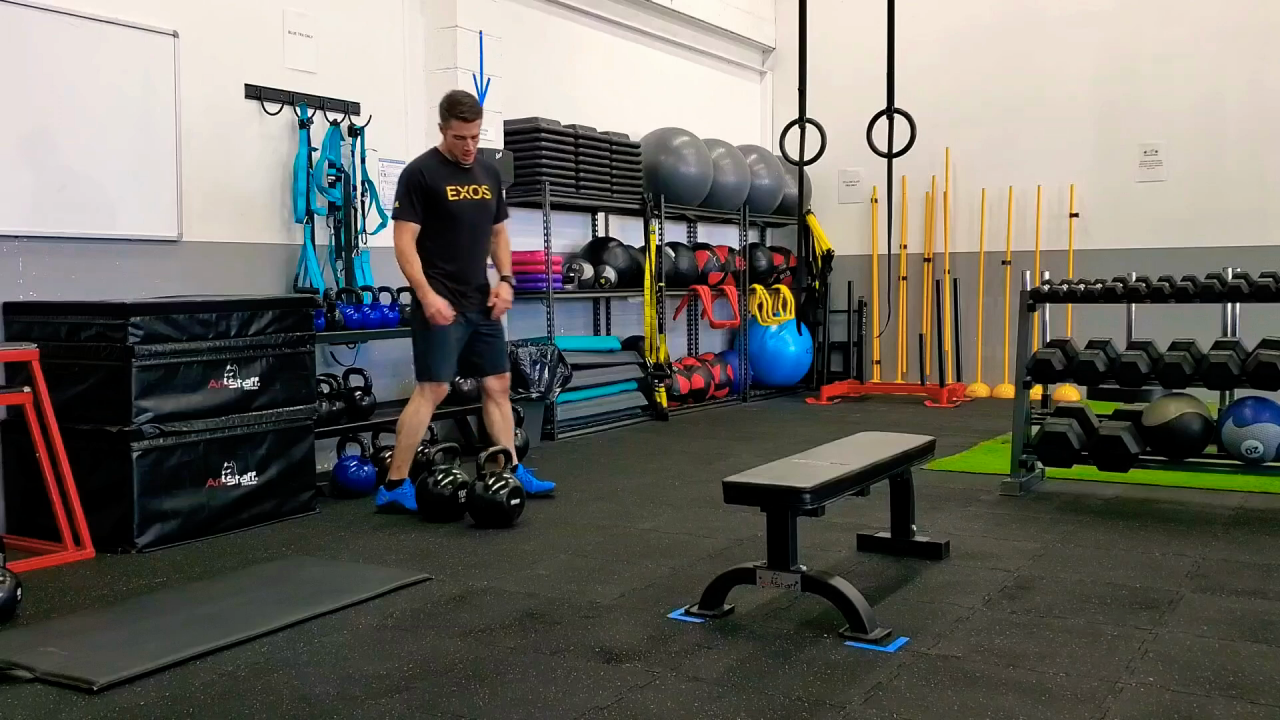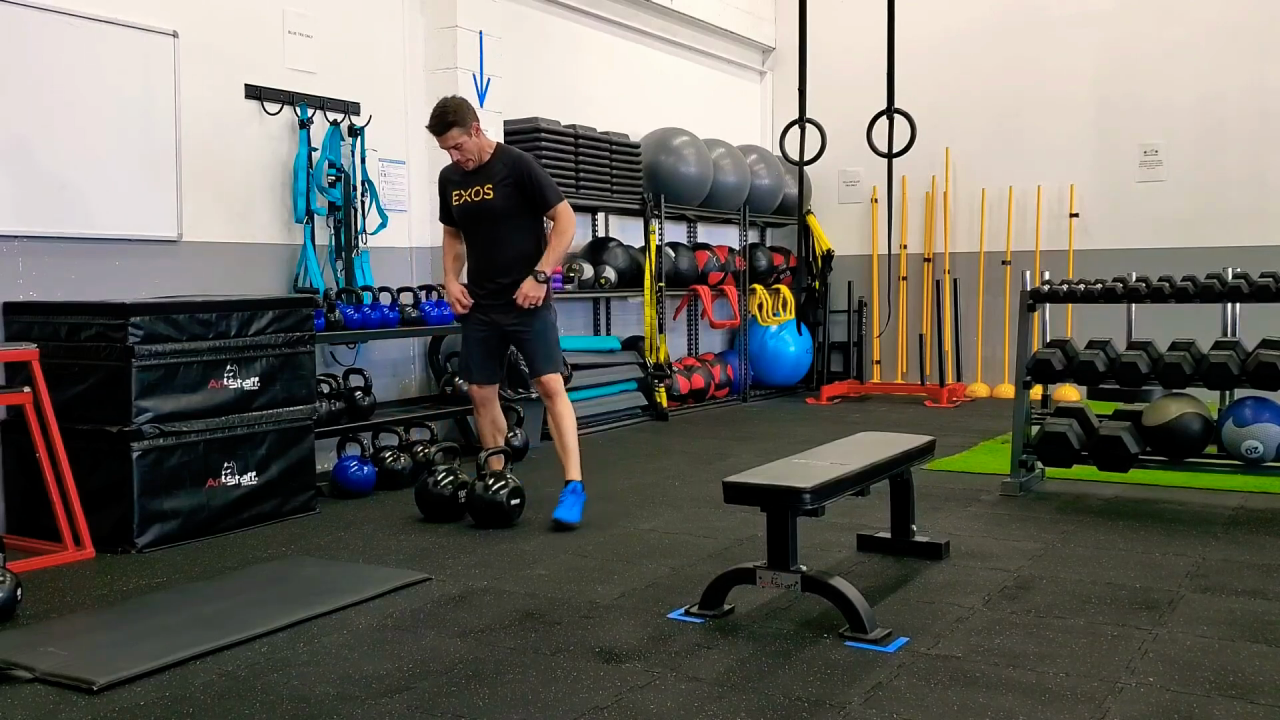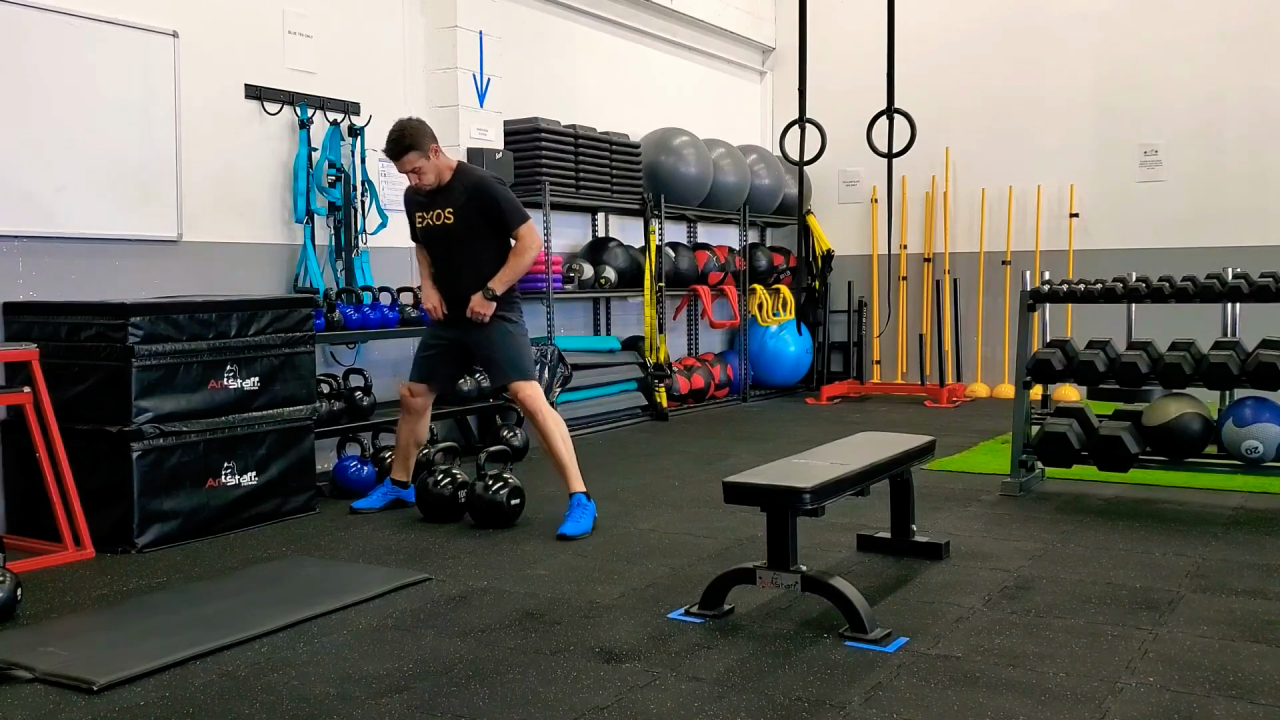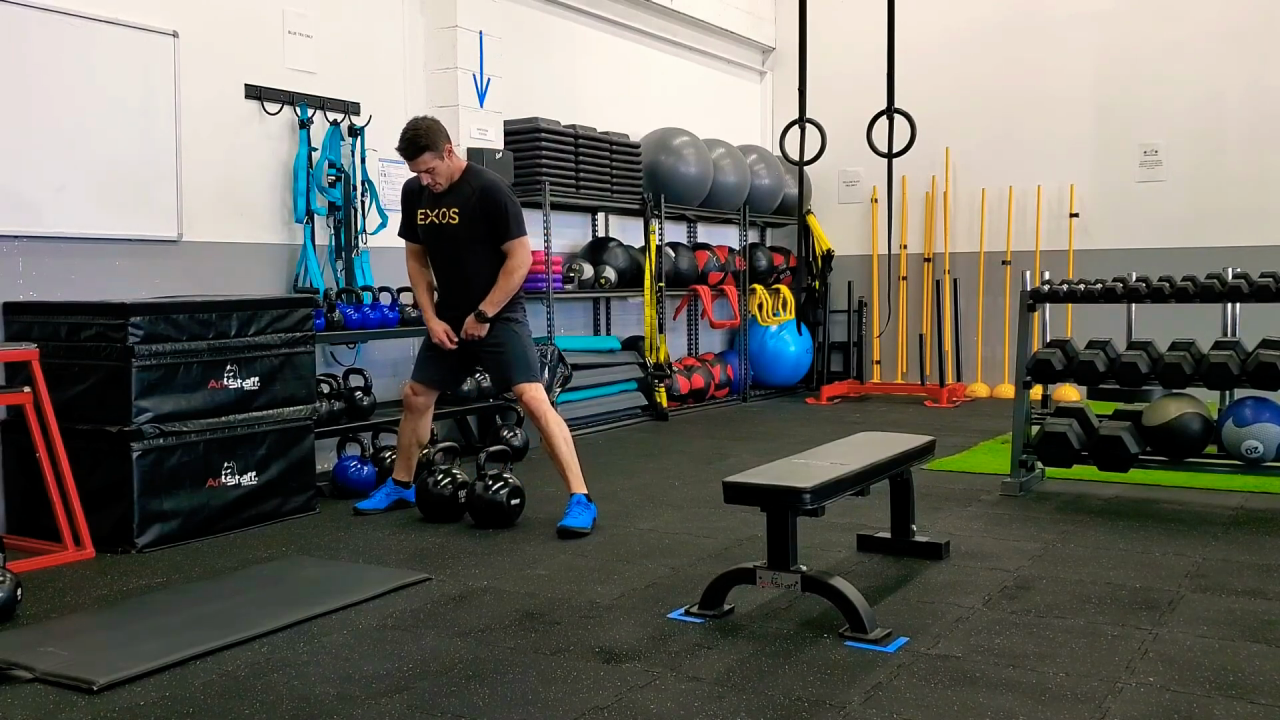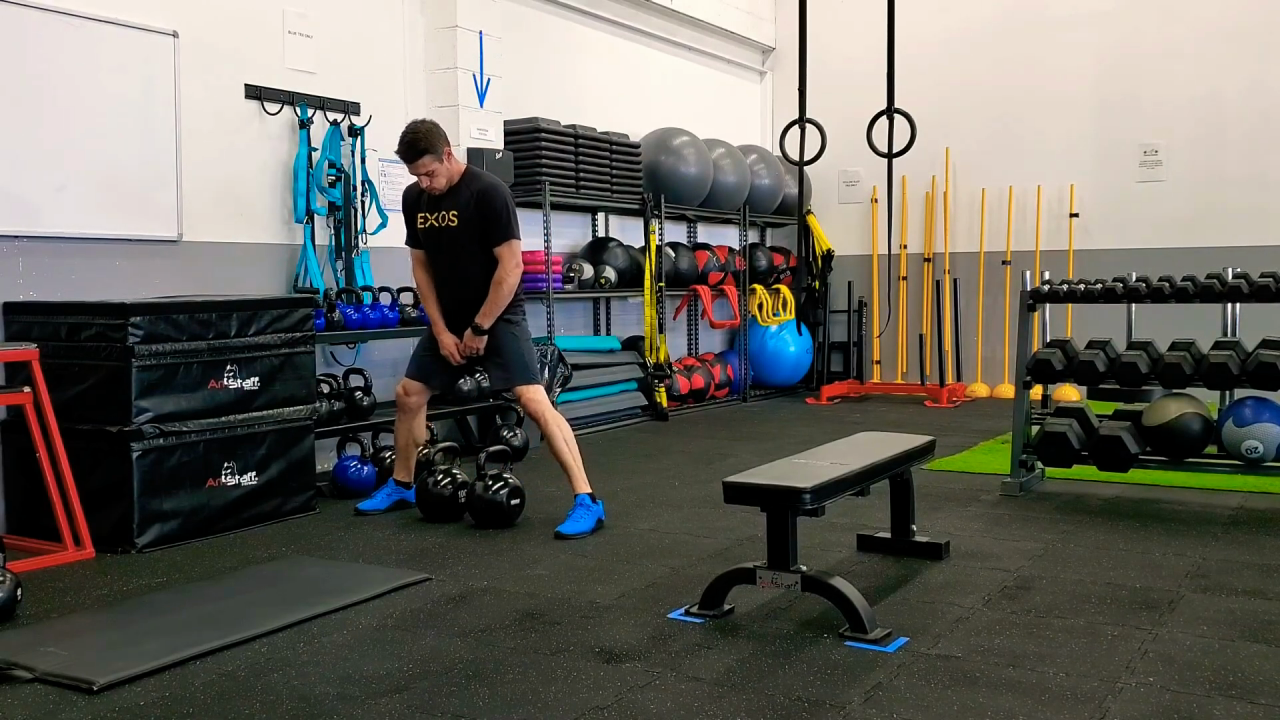
dt=1s
person 1, frame 1
left shoulder: (488, 172)
right shoulder: (421, 173)
left elbow: (498, 232)
right elbow: (404, 241)
left wrist: (505, 279)
right wrist: (425, 294)
left hip: (480, 303)
right hip: (442, 305)
left knee: (499, 386)
right knee: (431, 390)
left ankle: (513, 473)
right ankle: (395, 484)
person 1, frame 2
left shoulder: (518, 165)
right shoulder: (449, 178)
left elbow: (565, 220)
left wrist: (539, 275)
right wrist: (452, 281)
left hip: (526, 299)
right hip: (480, 304)
left knee: (550, 386)
right knee: (482, 394)
left ankle: (574, 488)
person 1, frame 3
left shoulder: (481, 186)
right shoulder: (413, 197)
left elbow: (530, 242)
left wrist: (491, 292)
right wrist: (428, 287)
left hip: (494, 313)
right hip: (448, 316)
left knee: (528, 397)
right knee: (413, 397)
left ankle: (580, 499)
right ankle: (399, 485)
person 1, frame 4
left shoulder: (488, 189)
right shoulder: (414, 193)
left elbow: (521, 257)
right elbow: (416, 257)
left wrist: (483, 315)
right wrist: (430, 316)
left hip: (499, 316)
right hip: (449, 319)
left knee: (533, 400)
right knee: (415, 397)
left ankle: (580, 501)
right ankle: (401, 486)
person 1, frame 5
left shoulder: (488, 191)
right shoulder: (413, 198)
left elbow: (511, 265)
right elbow: (421, 266)
left wrist: (480, 328)
right wrist: (441, 331)
left hip: (499, 315)
right hip: (450, 318)
left knee: (534, 401)
right knee: (408, 395)
left ankle: (586, 500)
right ankle: (401, 486)
